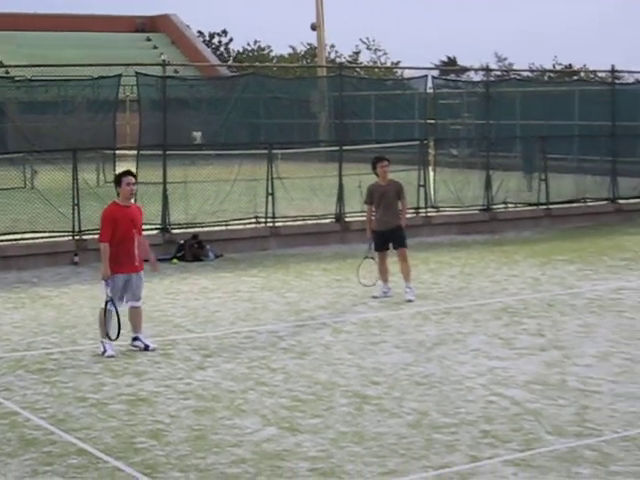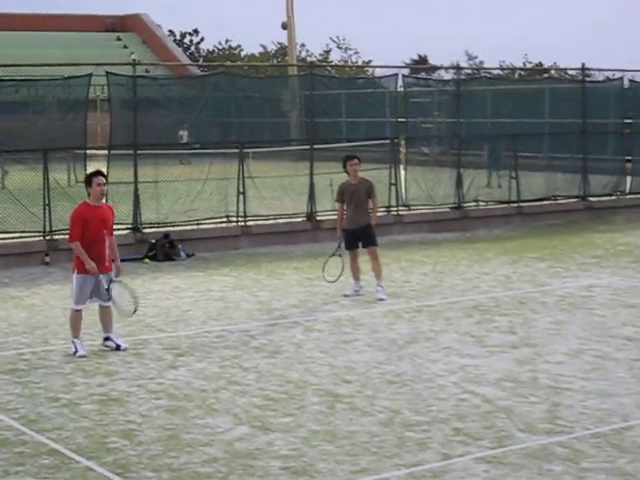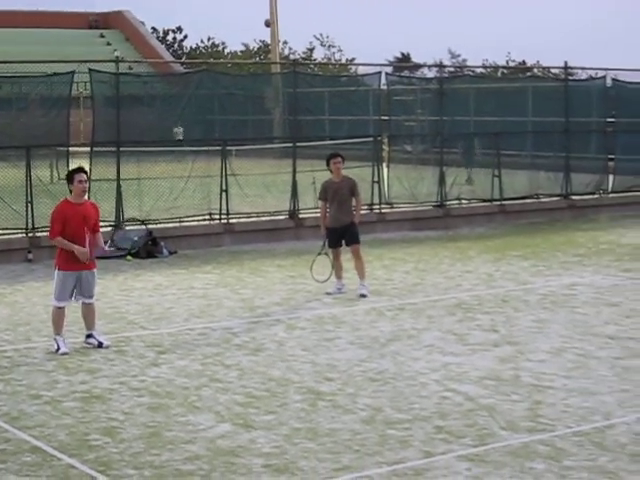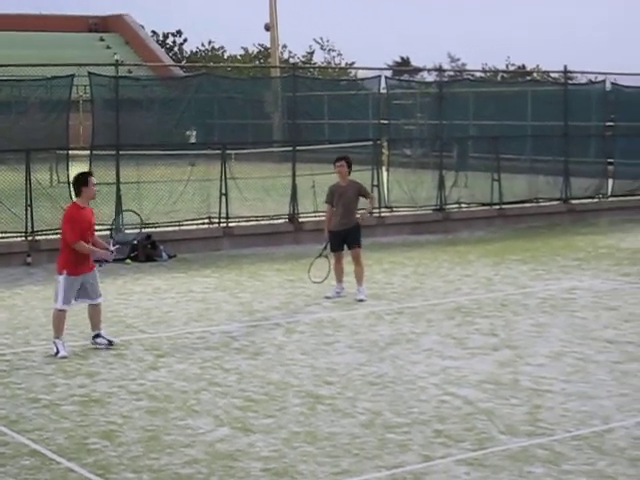
dt=0.5s
person 1, frame 1
left shoulder: (137, 210)
right shoulder: (110, 212)
right elbow: (104, 242)
left wrist: (149, 255)
right wrist: (105, 266)
left hip: (136, 267)
right hip: (115, 269)
left knee: (135, 303)
left ankle: (137, 337)
right ankle: (105, 341)
person 1, frame 2
left shoulder: (109, 210)
right shoulder: (80, 212)
right elbow: (74, 241)
left wrist: (116, 260)
right wrist: (87, 261)
left hip: (106, 266)
right hip: (84, 268)
left knee: (106, 303)
right knee: (78, 306)
left ankle: (108, 337)
right ankle: (76, 342)
person 1, frame 3
left shoulder: (93, 207)
right shoulder: (61, 209)
right elbow: (54, 237)
left wrist: (101, 246)
right wrist: (75, 248)
left hip: (88, 264)
right hip: (66, 265)
left knee: (88, 300)
right knee: (60, 303)
left ankle: (91, 334)
right ankle: (58, 339)
person 1, frame 4
left shoulder: (88, 210)
right shoulder: (72, 213)
right elbow: (75, 243)
left wrist: (105, 246)
right wrist: (98, 252)
left hip: (87, 266)
right hip: (70, 268)
left knee: (95, 301)
right knee: (62, 306)
left ankle: (97, 335)
right ankle: (58, 342)
person 2, frame 1
left shoulder: (397, 185)
right shoulder: (372, 188)
left elbow: (403, 204)
right elbow: (369, 210)
left wrist: (403, 219)
right wrist: (368, 229)
left hip: (396, 226)
right hip: (379, 228)
left knee: (403, 255)
right knee: (382, 257)
left ankle: (408, 288)
right ankle: (386, 288)
person 2, frame 2
left shoulder: (367, 184)
right shoulder: (343, 187)
left elbow: (374, 203)
right elbow: (341, 208)
left wrist: (373, 219)
right wrist: (339, 227)
left hip: (366, 225)
right hip: (349, 227)
left knee: (373, 254)
right knee: (353, 256)
left ankle: (380, 286)
right ankle: (357, 286)
person 2, frame 3
left shoulder: (351, 182)
right shoulder: (326, 185)
left elbow: (358, 201)
right elbow: (324, 206)
left wrist: (357, 217)
right wrist: (322, 225)
left hip: (349, 223)
right hip: (332, 225)
left knee: (356, 253)
right knee: (335, 255)
left ankle: (362, 285)
right ankle: (339, 285)
person 2, frame 4
left shoulder: (357, 186)
right shoulder: (333, 189)
left elbow: (371, 198)
right elbow: (329, 210)
left wrist: (368, 208)
right wrist: (326, 229)
left hip: (352, 227)
right hip: (335, 229)
left knee: (356, 257)
right knee: (337, 259)
left ankle: (360, 289)
right ankle: (339, 288)
